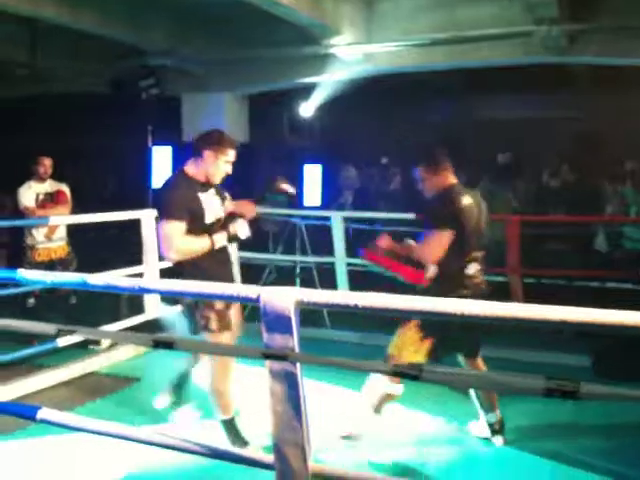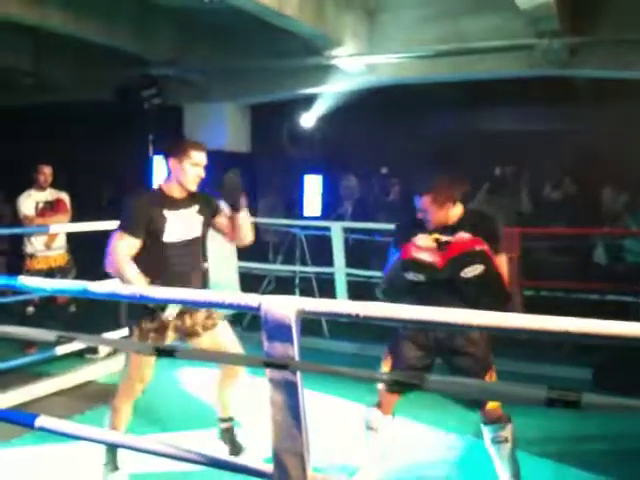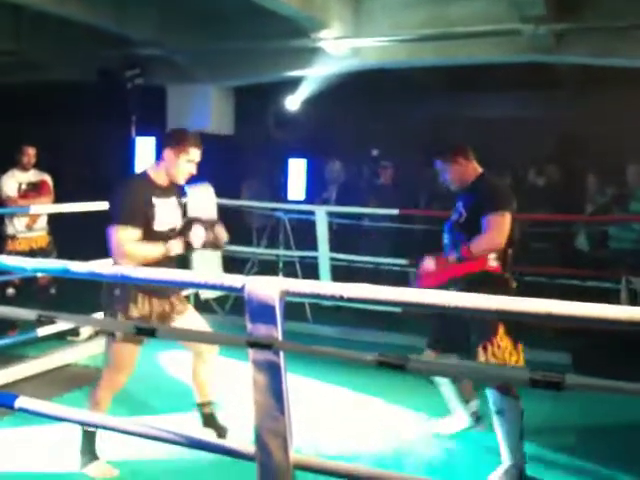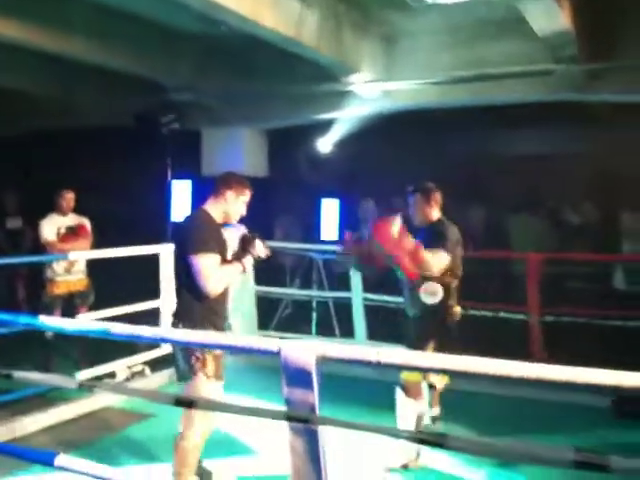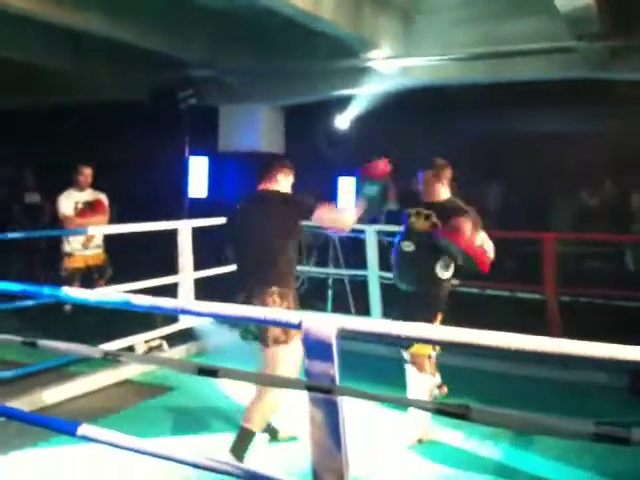
dt=1s
person 1, frame 1
left shoulder: (209, 184)
right shoulder: (176, 192)
left elbow: (233, 209)
right elbow: (171, 249)
right wrist: (222, 236)
left hip: (222, 275)
left knee: (231, 330)
right knee: (224, 356)
left ankle: (181, 384)
right ankle: (229, 427)
person 1, frame 2
left shoulder: (202, 202)
right shoulder: (143, 206)
left elbow: (243, 238)
right elbow: (115, 260)
left wrist: (238, 203)
left hip: (195, 304)
right hip: (154, 310)
left knee: (235, 359)
right knee: (134, 384)
left ankle: (227, 430)
person 1, frame 3
left shoulder: (173, 192)
right shoulder: (132, 192)
right elbow: (123, 255)
left wrist: (203, 234)
right wrist: (178, 243)
left hip: (166, 292)
right hip: (132, 296)
left knee: (206, 347)
right knee: (115, 376)
left ankle: (209, 420)
right ankle: (88, 450)
person 1, frame 4
left shoulder: (209, 226)
right shoulder: (200, 226)
right elbow: (212, 283)
left wrist: (244, 257)
right wrist: (245, 259)
left hip: (206, 329)
right hip: (197, 333)
left knee: (199, 408)
right knee: (202, 416)
person 1, frame 5
left shoulder: (240, 213)
right shoulder: (285, 203)
right elbow: (341, 221)
right wrist: (360, 204)
left hip: (248, 299)
right hip: (275, 299)
left knee: (275, 369)
right knee: (282, 378)
left ankle: (265, 424)
right ankle: (237, 454)
person 2, frame 1
left shoulder: (443, 203)
right shoulder: (474, 200)
left elbow: (430, 254)
left wrist: (393, 246)
right wrist: (436, 250)
left hip: (444, 295)
right hip: (471, 291)
left knee: (397, 359)
right knee: (471, 359)
right ankle: (493, 425)
person 2, frame 2
left shoulder: (483, 225)
right shoulder: (411, 228)
left elbow: (501, 281)
right elbow: (390, 283)
left wrist: (481, 259)
right wrist: (411, 260)
left hip: (464, 328)
right hip: (417, 325)
left knee: (490, 406)
right knee: (385, 397)
person 2, frame 3
left shoulder: (493, 191)
right shoulder: (466, 194)
left elbow: (494, 239)
left wrist: (444, 262)
right wrist: (439, 268)
left hip: (486, 294)
right hip: (459, 291)
right knee: (438, 357)
person 2, frame 4
left shoulder: (445, 233)
right shoulder: (425, 231)
left elbow: (430, 267)
left hip: (435, 316)
right hip: (422, 313)
left knee: (410, 381)
right knee: (428, 371)
left ankle: (408, 450)
right ankle: (432, 419)
person 2, frame 5
left shoulder: (461, 212)
right shoulder: (413, 198)
left elbow: (487, 253)
right elbow: (387, 196)
left wrist: (475, 239)
left hip: (432, 292)
right hip: (405, 288)
left knee: (417, 354)
right knee: (409, 343)
left ankle: (419, 426)
right ankle: (436, 384)
person 3, frame 1
left shoulder: (61, 187)
right shoulder: (25, 190)
left elbow: (66, 209)
right elbow: (30, 215)
left wrist: (41, 212)
right wrist: (55, 210)
left hip: (60, 245)
right hip: (36, 247)
person 3, frame 2
left shoulder: (61, 196)
right shoulder: (25, 198)
left elbow: (65, 217)
right elbow: (28, 223)
left wrist: (40, 220)
right wrist: (54, 219)
left hip: (59, 253)
right hip: (35, 255)
left knee: (64, 295)
right knee: (32, 296)
person 3, frame 3
left shoulder: (44, 178)
left elbow: (48, 199)
left wrist: (24, 202)
right wrist: (37, 200)
left hip: (40, 234)
right hip: (16, 236)
person 3, frame 4
left shoulder: (82, 221)
right shoulder: (47, 222)
left elbow: (86, 243)
right elbow: (52, 248)
left wrist: (62, 245)
right wrist: (71, 245)
left hip: (79, 275)
right hip: (57, 277)
left knee: (82, 311)
right knee: (54, 316)
left ankle: (82, 351)
right ankle: (52, 353)
person 3, frame 5
left shoulder: (100, 196)
right shoulder: (65, 197)
left elbow: (104, 219)
right elbow: (68, 223)
left wrist: (79, 220)
right wrist: (93, 219)
left hip: (96, 250)
right hip: (73, 252)
left knee: (100, 286)
